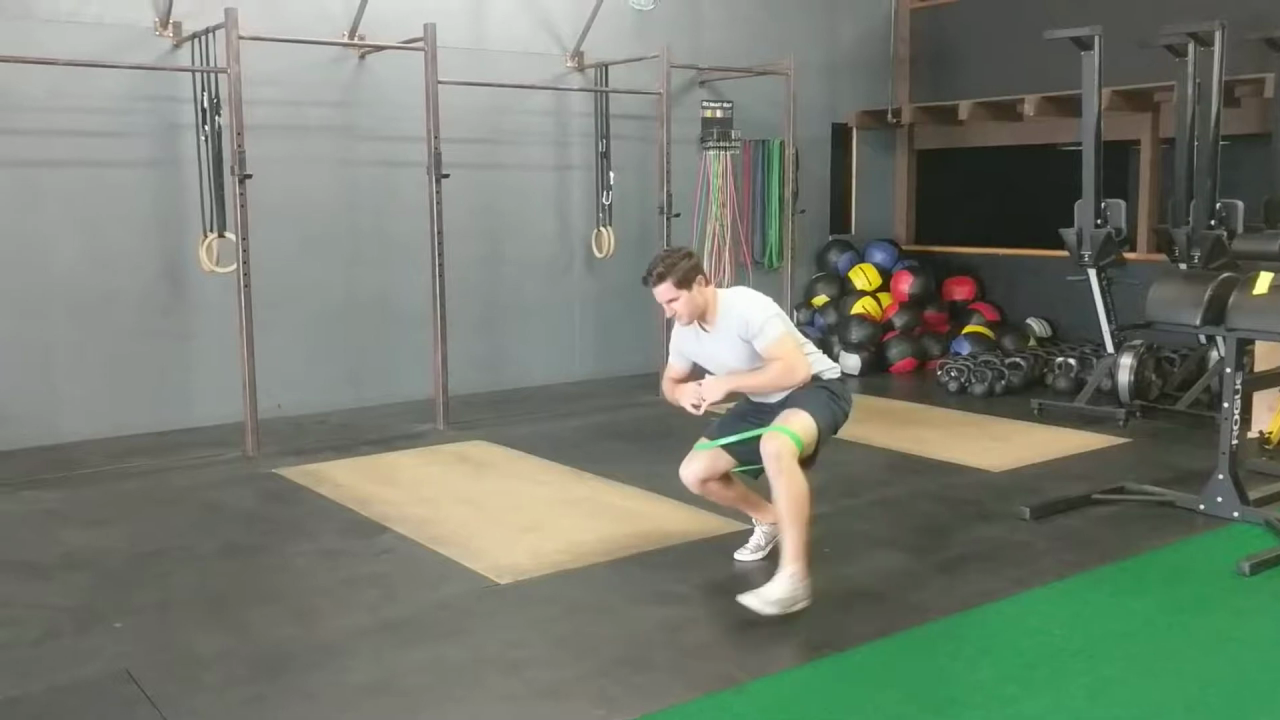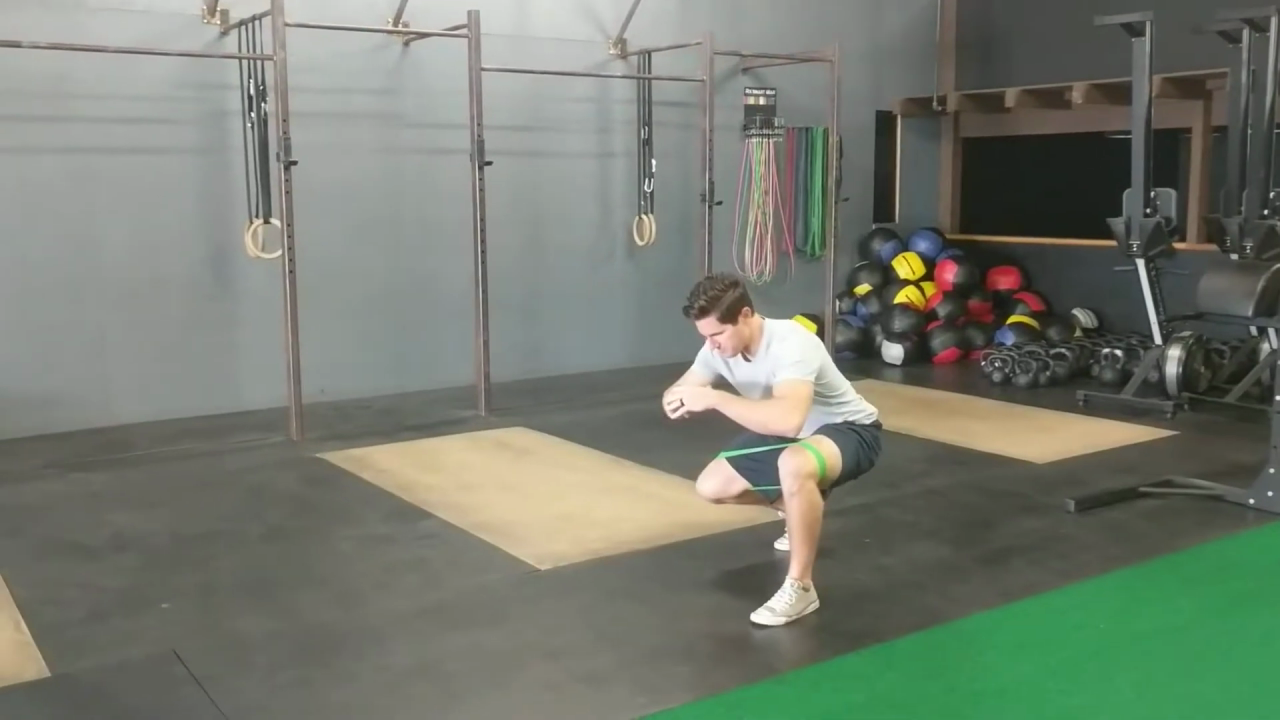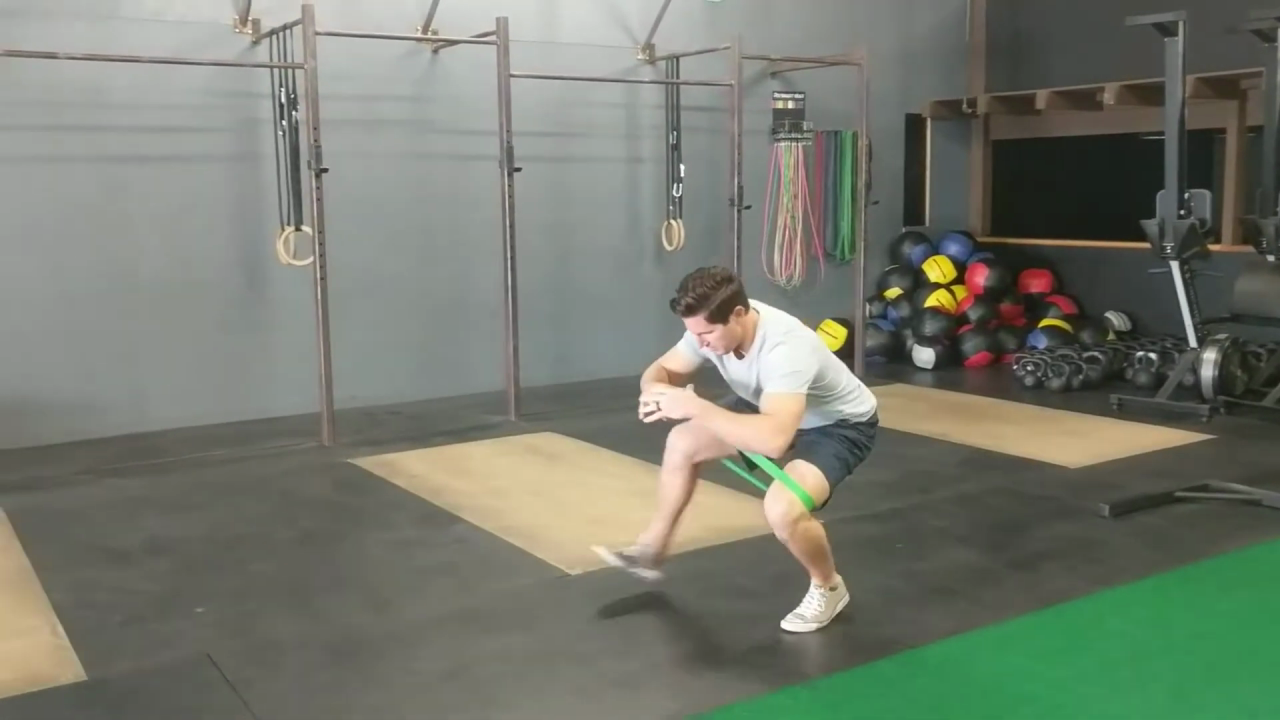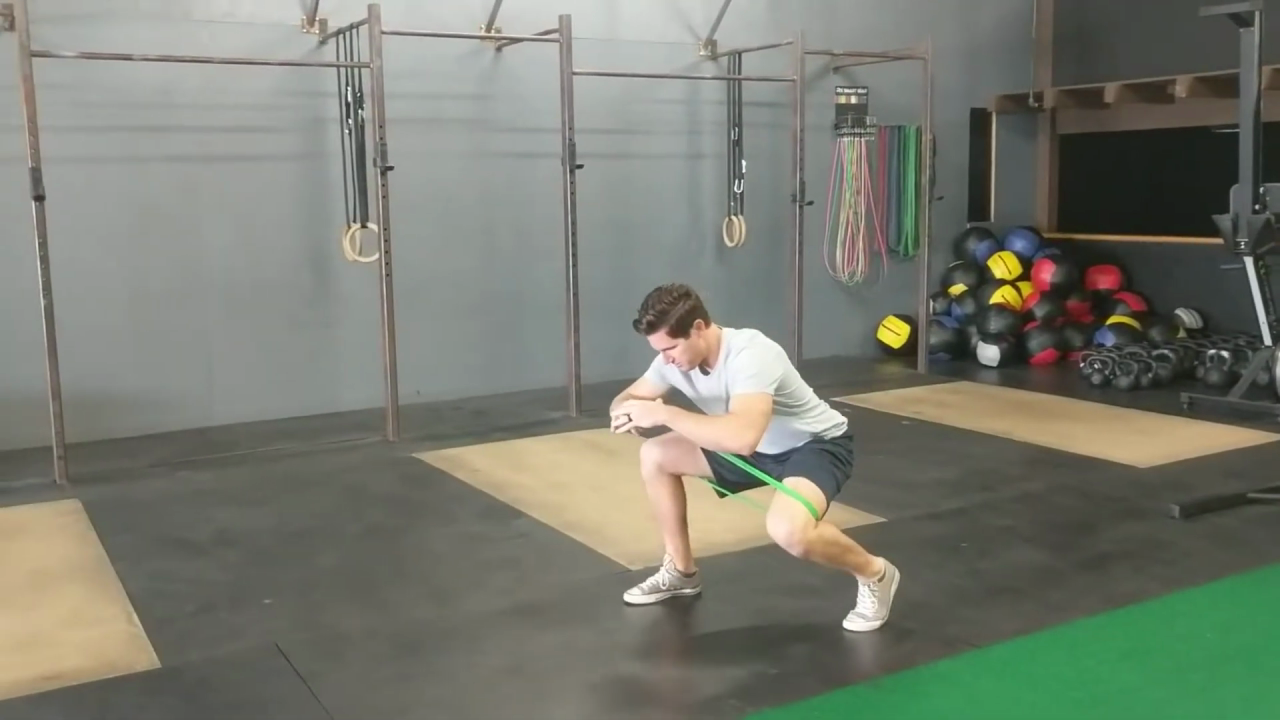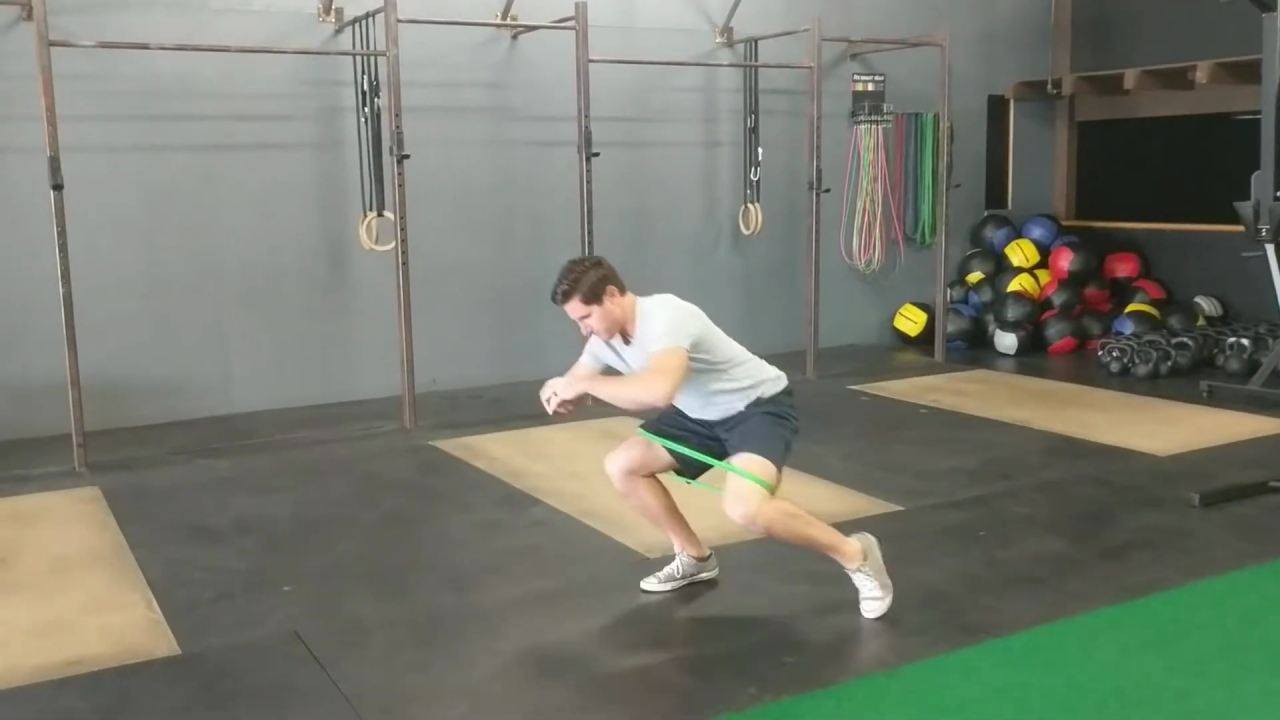
dt=1s
person 1, frame 1
left shoulder: (748, 308)
right shoulder: (685, 330)
left elbow: (795, 369)
right elbow: (670, 382)
left wrist: (727, 384)
right wrist: (683, 391)
left hip: (818, 388)
right hip: (765, 402)
left knee: (775, 448)
right knee: (695, 474)
left ankle: (793, 578)
right ankle: (769, 518)
person 1, frame 2
left shoulder: (791, 345)
right shoulder: (721, 347)
left elbow: (789, 420)
right elbow: (678, 391)
left wrist: (715, 398)
right wrist: (675, 401)
left hip: (850, 430)
right hip: (793, 435)
left knee: (794, 465)
right knee: (712, 487)
left ankle: (800, 587)
right ankle: (805, 508)
person 1, frame 3
left shoulder: (786, 348)
right shoulder: (714, 328)
left elbow: (774, 441)
right elbow: (661, 370)
left wrist: (694, 406)
right wrist: (656, 392)
left hip: (841, 426)
right hip: (779, 414)
left knee: (781, 508)
right knee: (682, 442)
left ankle: (827, 588)
right ankle: (651, 550)
person 1, frame 4
left shoulder: (750, 356)
right shoulder: (677, 356)
left elbow: (742, 437)
right elbow: (628, 398)
left wrist: (664, 413)
right wrist: (627, 412)
left hip: (817, 444)
right hip: (760, 448)
left knee: (787, 529)
right knee: (655, 455)
left ankle: (875, 575)
right ankle: (680, 570)
person 1, frame 5
left shoulder: (665, 317)
right shoulder: (605, 338)
left elbow: (658, 392)
right elbow: (573, 385)
left wrist: (584, 383)
right wrist: (561, 393)
left hip: (762, 405)
right hip: (705, 415)
left knee: (746, 509)
right knee: (620, 466)
left ankle: (854, 555)
right ankle: (694, 555)
